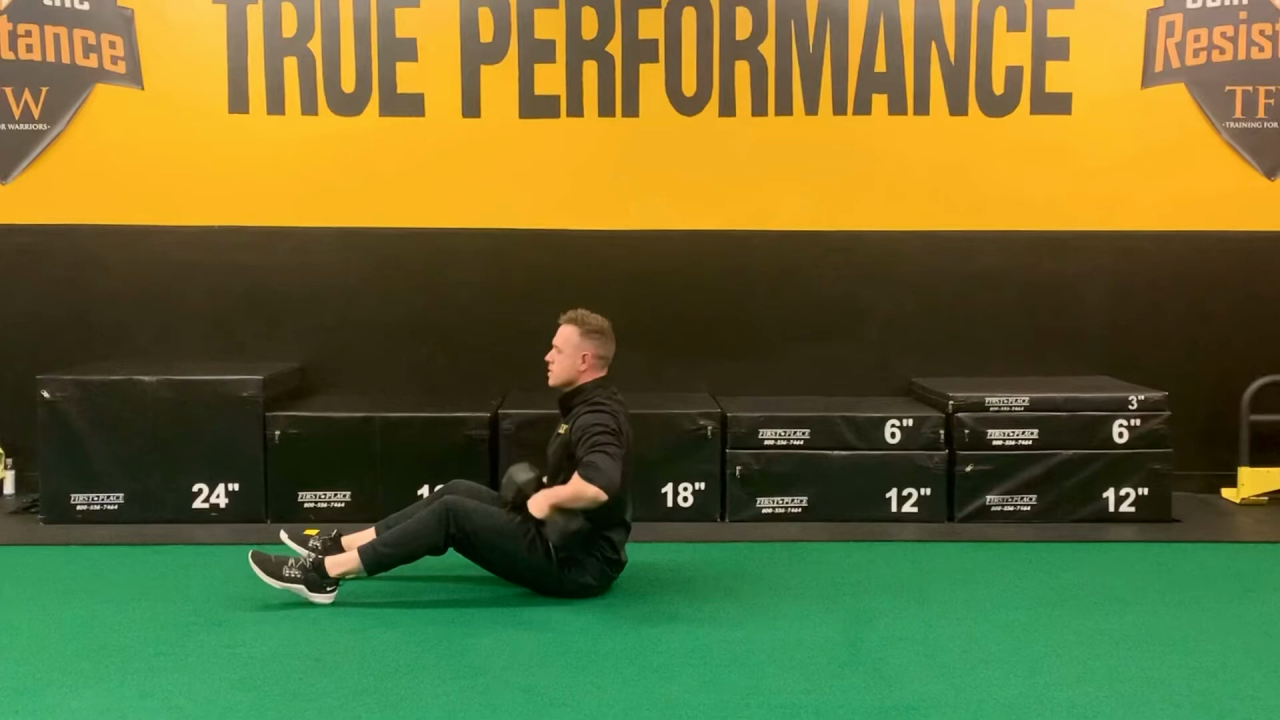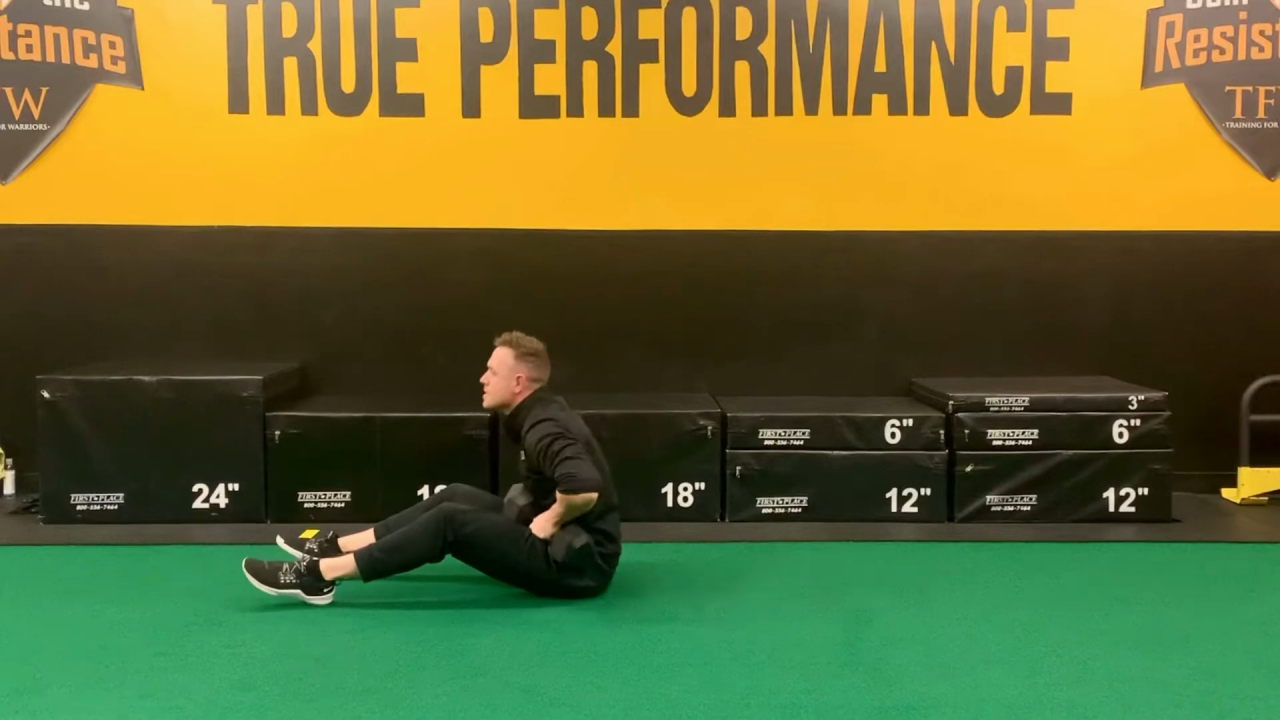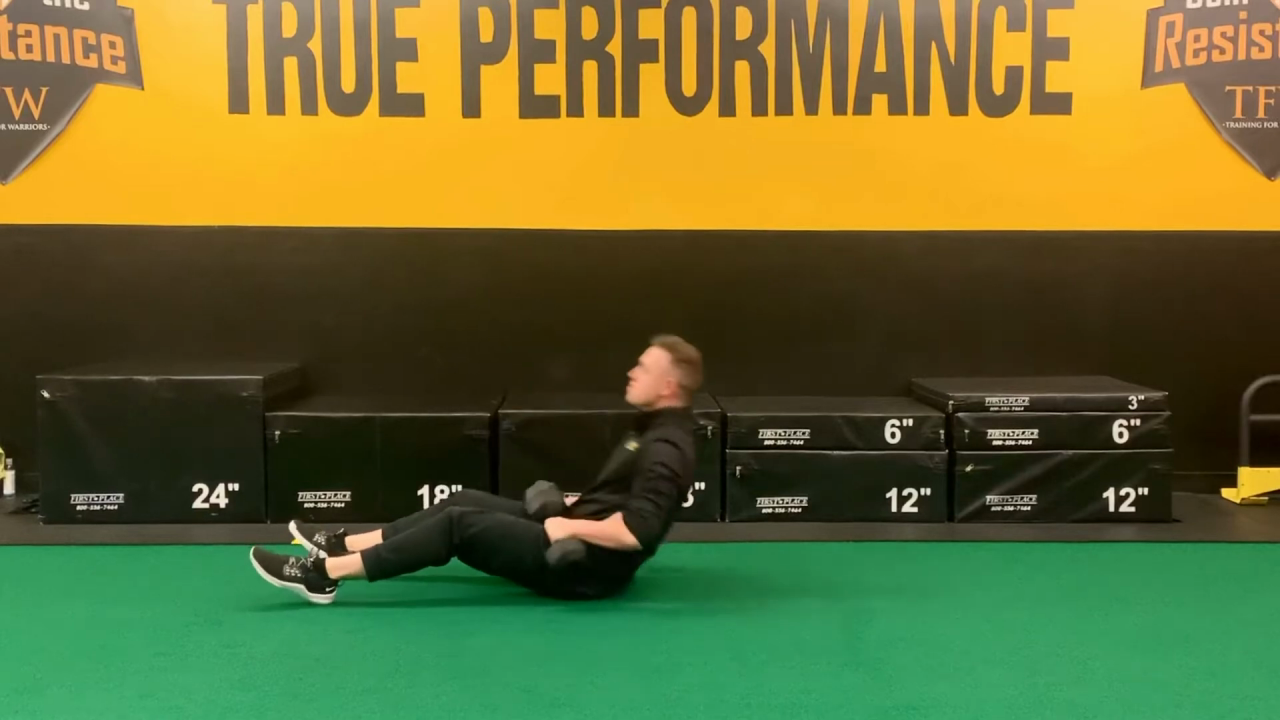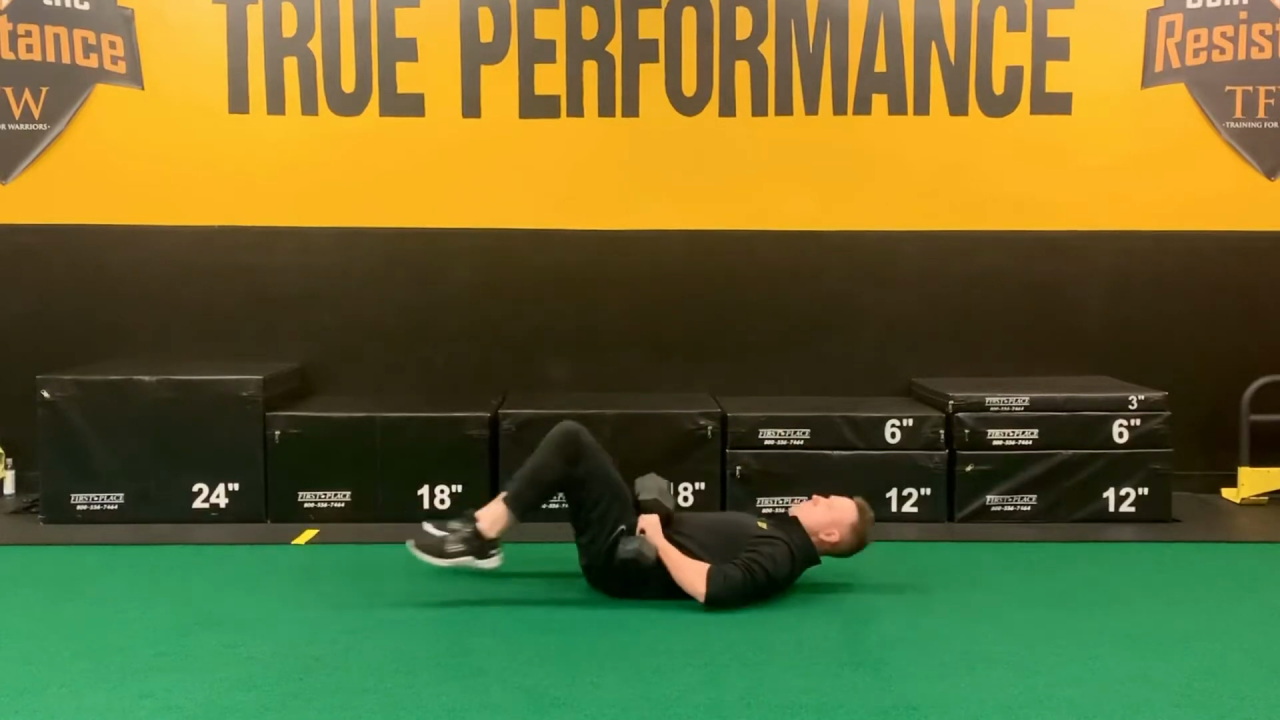
dt=0.5s
person 1, frame 1
left shoulder: (596, 418)
right shoulder: (592, 402)
left elbow: (600, 486)
left wrist: (547, 498)
right wrist: (546, 491)
left hip: (578, 565)
right hip: (571, 545)
left knee: (451, 514)
right knee: (459, 492)
left ankle: (323, 573)
right ankle: (340, 546)
person 1, frame 2
left shoulder: (542, 430)
right shoulder: (544, 410)
left elbow: (584, 487)
left wrist: (553, 520)
right wrist: (540, 512)
left hip: (576, 564)
right hip: (569, 546)
left knee: (448, 521)
right knee: (455, 497)
left ankle: (318, 576)
right ankle: (337, 546)
person 1, frame 3
left shoulder: (666, 453)
right shoulder: (654, 431)
left elbow: (634, 533)
left wrist: (569, 526)
right wrist: (572, 509)
left hip: (583, 569)
right hip: (567, 535)
left knee: (457, 525)
right knee: (466, 502)
left ankle: (323, 575)
right ankle: (340, 544)
person 1, frame 4
left shoulder: (781, 558)
right shoulder: (782, 531)
left elbow: (708, 588)
left wrist: (659, 541)
right wrist: (661, 525)
left hip: (622, 555)
right hip: (650, 532)
left knee: (570, 439)
right knee: (570, 445)
left ankle: (481, 538)
right ankle: (480, 523)
